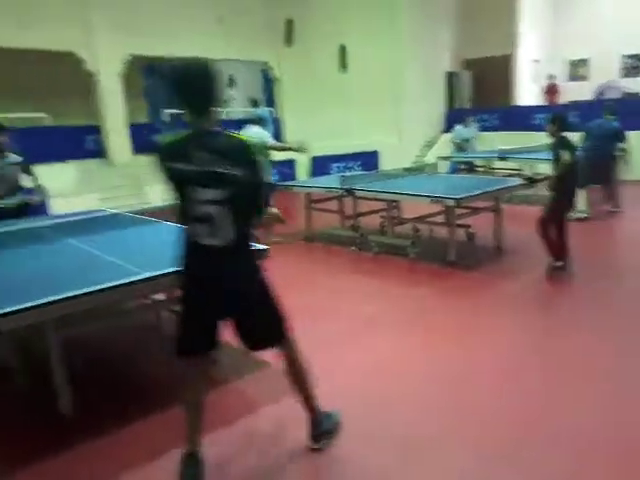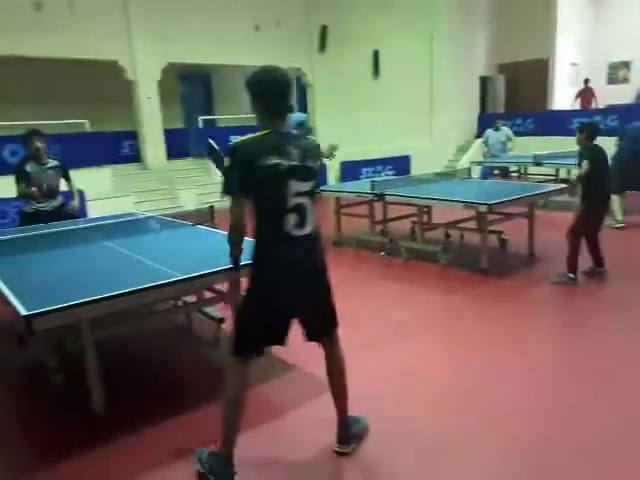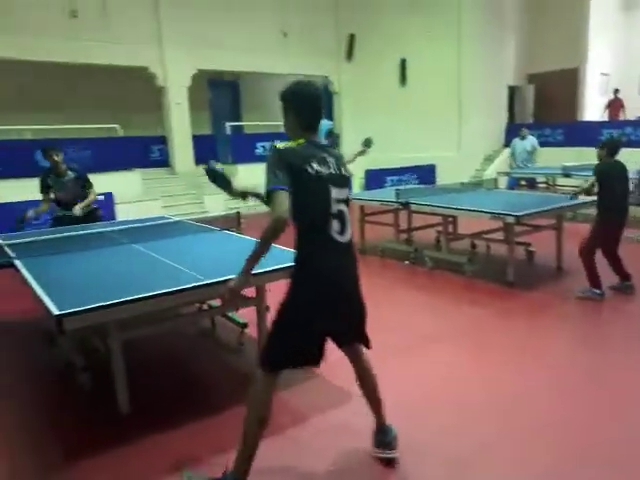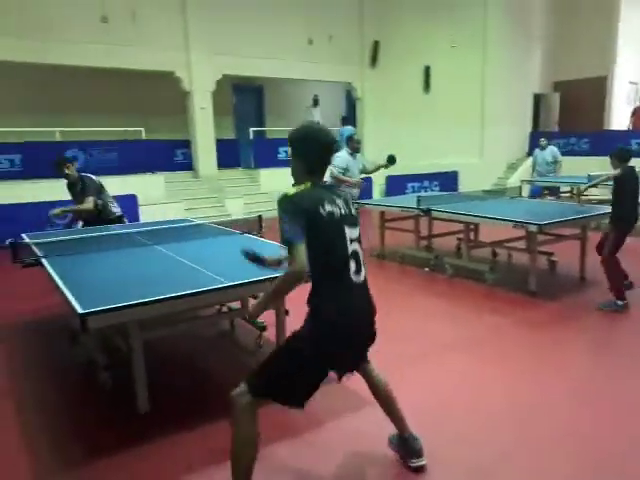
dt=0.2s
person 1, frame 1
left shoulder: (168, 152)
right shoulder: (242, 149)
right elbow: (255, 219)
right wrist: (257, 215)
left hip: (199, 276)
right hip: (240, 272)
left knee: (196, 367)
right knee: (286, 345)
right ankle: (319, 423)
person 1, frame 2
left shoulder: (245, 150)
right shoulder: (311, 148)
left elbow: (237, 222)
left wrist: (235, 263)
left hip: (270, 270)
right hip: (310, 265)
left knee: (239, 360)
right knee: (330, 342)
right ankle: (345, 428)
person 1, frame 3
left shoulder: (285, 156)
right shoulder: (337, 159)
left elbow: (282, 216)
left wrist: (243, 274)
right wrist: (260, 194)
left hip: (313, 279)
right hip: (347, 275)
left knee: (267, 374)
right knee: (355, 351)
right ankle: (383, 434)
person 1, frame 4
left shoulder: (294, 202)
right shoulder: (343, 198)
left elbow: (301, 268)
left wrist: (263, 302)
right wrist: (284, 259)
left hip: (329, 319)
right hip: (362, 313)
left knee: (244, 402)
right knee: (363, 366)
right ankle: (409, 443)
person 2, frame 1
left shoulder: (559, 142)
right shoulder: (565, 141)
left elbow: (567, 160)
left wrist: (555, 176)
right wrist: (556, 177)
left hip: (562, 189)
right hip: (567, 188)
left knee: (544, 222)
right knee: (558, 223)
left ankle: (558, 260)
right ankle: (561, 258)
person 2, frame 2
left shoulder: (586, 151)
right shoulder: (599, 150)
left elbow: (584, 171)
left wrist: (576, 182)
right wrist: (582, 183)
left hip: (592, 199)
right hip: (601, 198)
left knee: (574, 233)
right knee: (590, 233)
left ankle: (571, 274)
right ankle: (599, 267)
person 2, frame 3
left shoulder: (602, 166)
right shoulder: (621, 167)
left elbow: (589, 186)
left wrist: (577, 191)
left hip: (607, 215)
right hip: (620, 214)
left knee: (586, 249)
right knee: (609, 248)
left ankle: (596, 289)
right ankle: (626, 281)
person 2, frame 4
left shoulder: (625, 172)
right shoulder: (630, 173)
left elbow: (614, 174)
left wrist: (588, 186)
left hip: (621, 221)
right hip: (625, 220)
left knee: (607, 258)
right knee: (602, 249)
left ankle: (620, 300)
right ankle: (624, 280)
